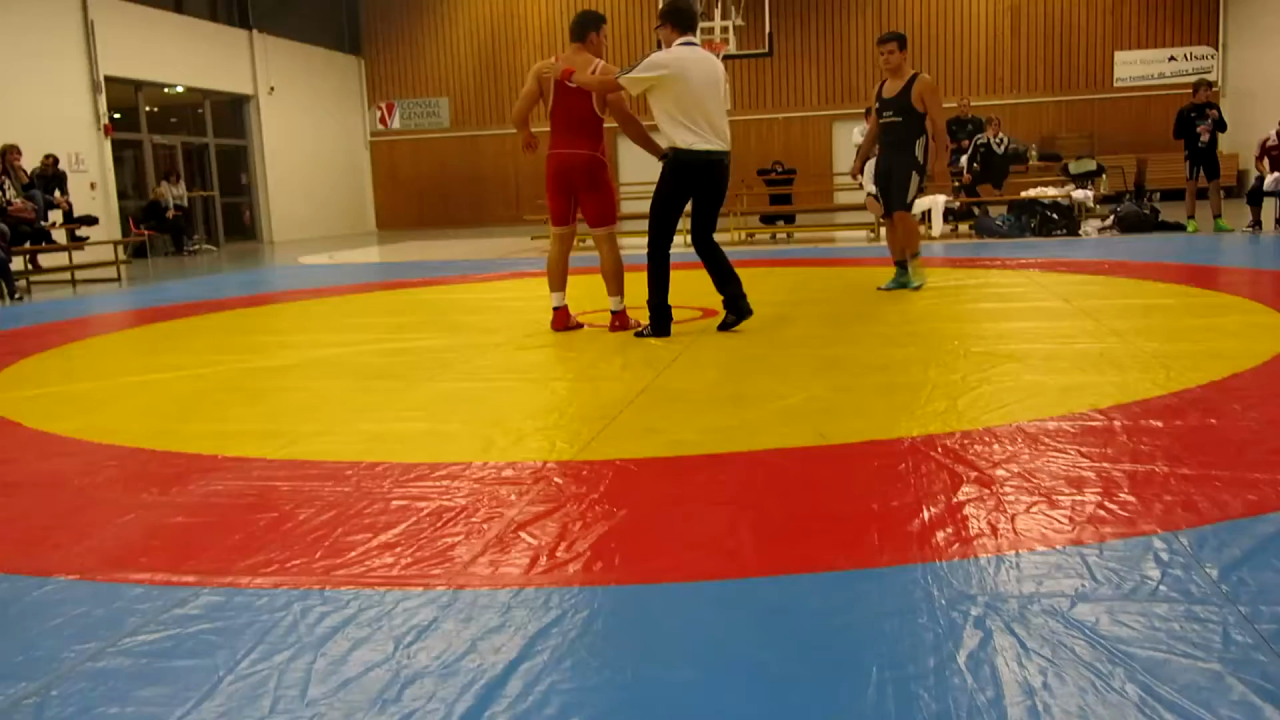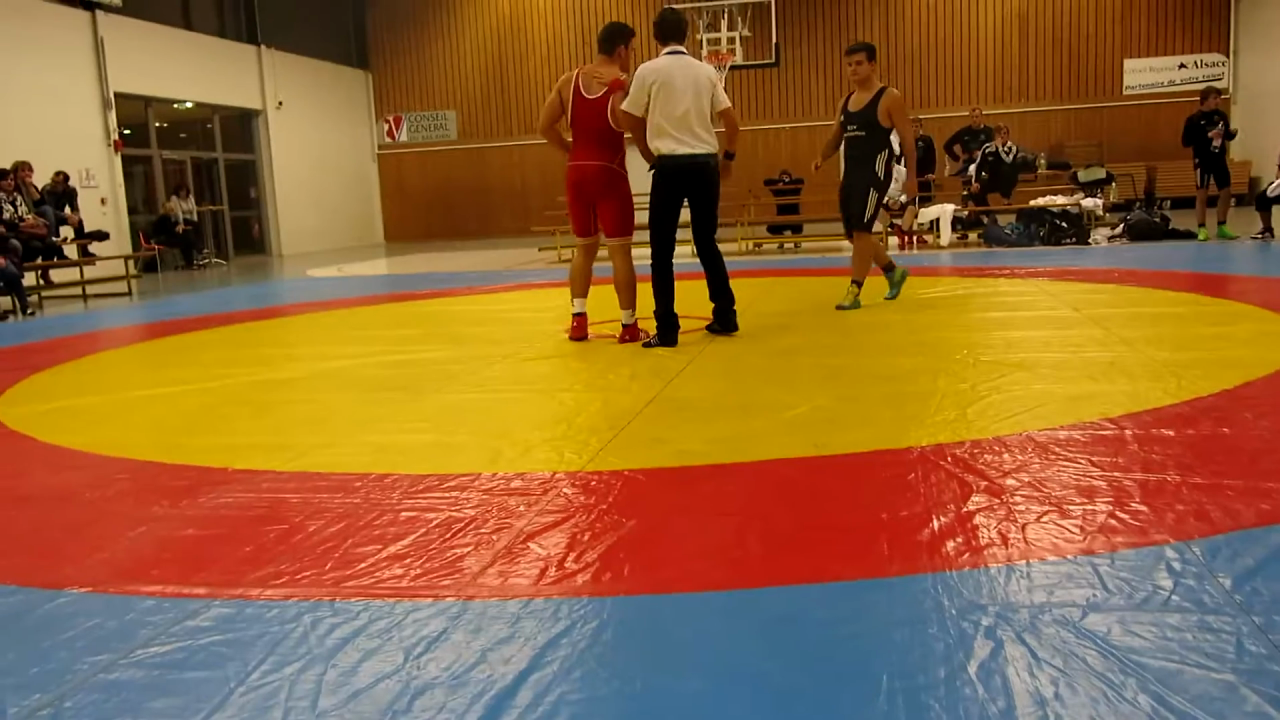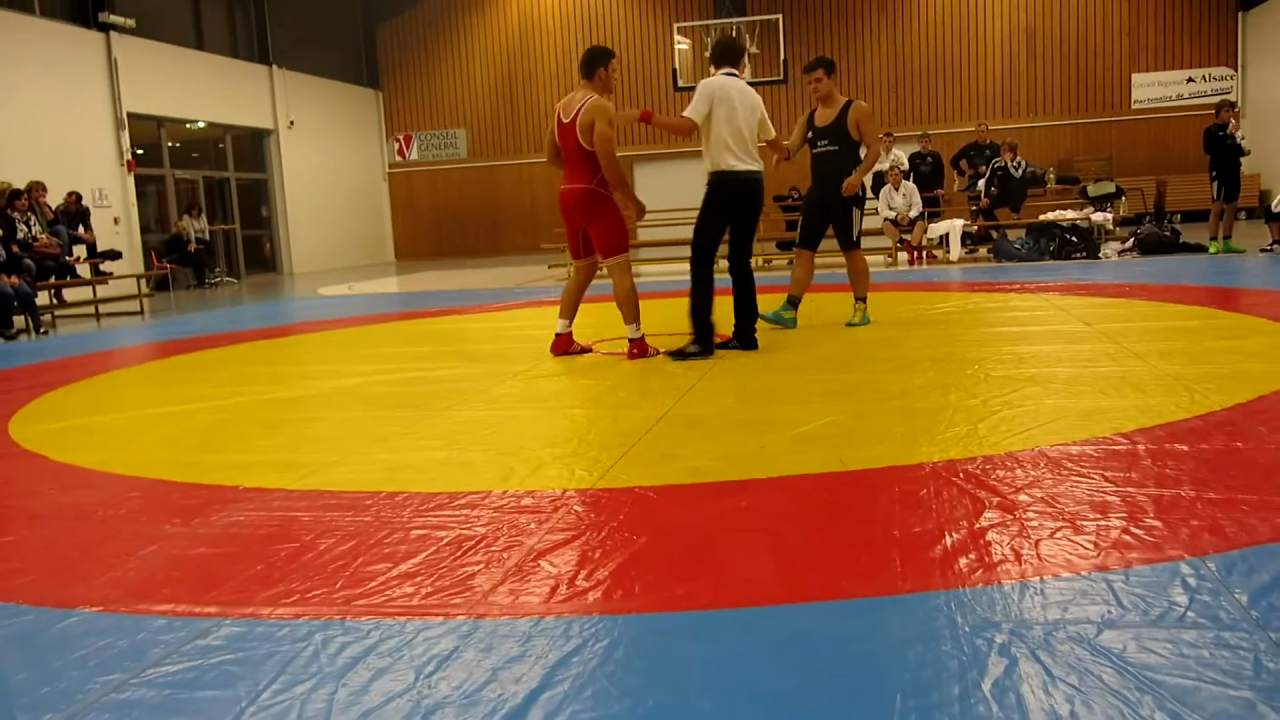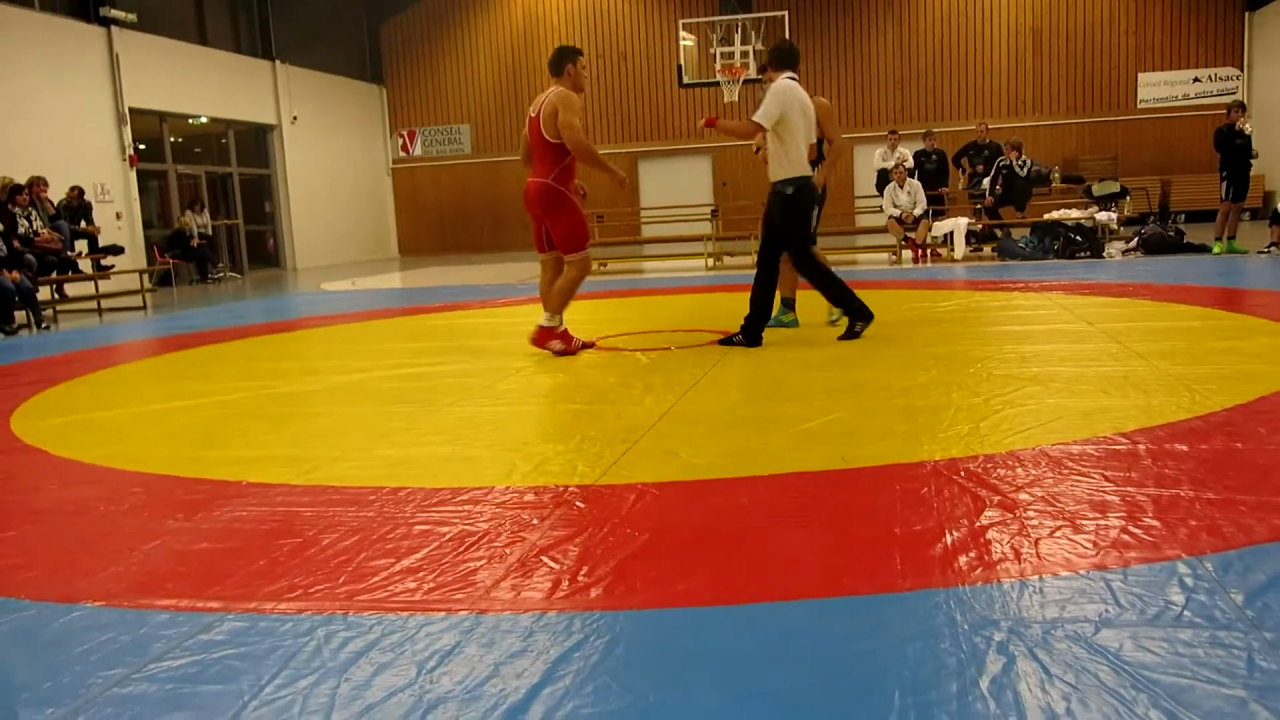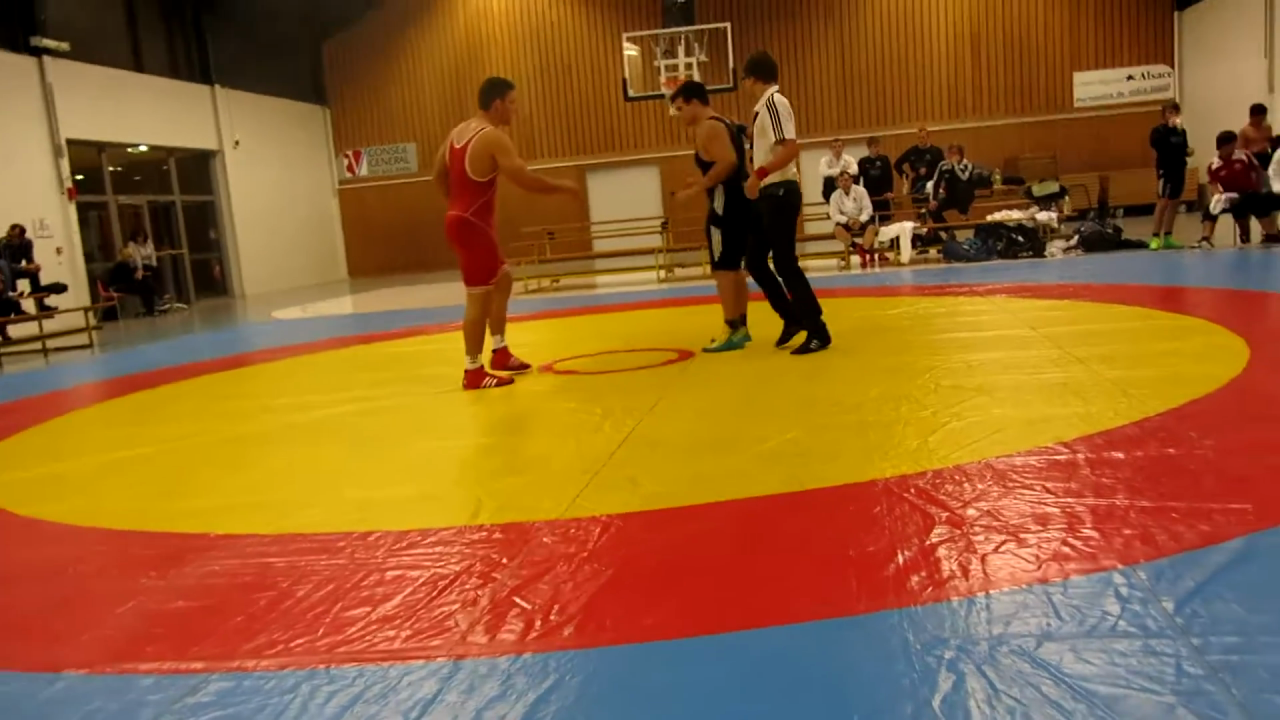
dt=0.4s
person 1, frame 1
left shoulder: (664, 61)
right shoulder: (715, 64)
left elbow: (611, 84)
left wrist: (569, 74)
left hip: (685, 160)
right hip: (718, 160)
left knee: (660, 240)
right knee: (703, 238)
left ankle: (660, 320)
right ankle: (736, 301)
person 1, frame 2
left shoulder: (648, 71)
right shoulder: (706, 71)
left elbow: (631, 124)
right elbow: (731, 121)
right wrist: (728, 157)
left hip: (670, 166)
right hip: (705, 163)
left knee: (662, 249)
right knee: (706, 243)
left ankle: (666, 329)
right ankle: (725, 315)
person 1, frame 3
left shoulder: (710, 85)
right shoulder: (752, 94)
left elbow: (688, 127)
right elbow: (774, 141)
left wrist: (647, 117)
right wrist: (784, 153)
left hip: (725, 182)
right hip: (753, 182)
left knee: (701, 259)
right knee: (740, 260)
left ankle: (701, 339)
right ankle: (745, 333)
person 1, frame 4
left shoulder: (780, 90)
right shoulder: (801, 94)
left elbow: (752, 129)
left wrist: (714, 122)
left hip: (792, 188)
right hip: (791, 187)
left knee: (803, 261)
right knee: (767, 259)
left ankle: (859, 312)
right ankle: (750, 331)
person 1, frame 5
left shoulder: (773, 103)
right shoulder: (765, 107)
left elbow: (789, 150)
left wrist: (759, 174)
left hip: (780, 192)
right hip: (767, 194)
left knee: (785, 263)
right knee: (755, 261)
left ankle: (817, 330)
right ankle: (794, 317)
person 2, frame 1
left shoulder: (544, 70)
right shoulder: (606, 72)
left elbow: (518, 115)
right elbow: (628, 124)
left wrist: (526, 135)
right wrist: (661, 153)
left hip: (557, 162)
right hip: (592, 163)
left knee: (560, 240)
right knee: (606, 240)
left ankle: (560, 312)
right ankle: (618, 315)
person 2, frame 2
left shoulder: (568, 80)
right shoulder: (625, 87)
left elbow: (545, 126)
left hip: (576, 173)
right hip: (609, 175)
left knee: (585, 248)
right knee: (620, 252)
left ankle: (579, 320)
right ankle: (629, 326)
person 2, frame 3
left shoulder: (562, 105)
right shoulder: (602, 107)
left elbow: (552, 156)
right elbow: (608, 160)
right wrist: (632, 198)
left hip: (569, 195)
right hip: (594, 197)
left knee: (583, 269)
right knee: (620, 269)
left ankle: (562, 337)
right ankle: (637, 343)
person 2, frame 4
left shoulder: (538, 103)
right shoulder: (566, 98)
right elbow: (576, 145)
right wrist: (612, 170)
left hip: (538, 189)
right hip: (554, 193)
left knee: (554, 265)
right knee: (578, 265)
left ankle: (559, 333)
right ankle: (544, 330)
person 2, frame 5
left shoulder: (458, 132)
right shoulder: (494, 138)
left elbow: (439, 176)
right elbow: (526, 181)
right wrist: (563, 187)
left hip: (460, 219)
right hip: (472, 225)
left knee: (502, 280)
right knee: (480, 298)
left ankle: (500, 352)
right ankle: (473, 371)
person 3, frame 1
left shoulder: (922, 84)
right shoulder: (881, 88)
left elbow: (937, 124)
right wrist: (861, 158)
left hip: (911, 157)
right hip: (885, 159)
left knee: (901, 213)
right knee: (890, 217)
left ankle: (915, 263)
right ankle: (902, 271)
person 3, frame 2
left shoulder: (890, 98)
right shoulder: (846, 102)
left elbow: (906, 138)
right elbow: (835, 137)
left wrist: (911, 174)
right wrist: (822, 157)
left hip: (874, 172)
right hip: (850, 172)
left knee: (862, 231)
right knee: (854, 234)
left ankle: (855, 291)
right ankle: (894, 272)
person 3, frame 3
left shoulder: (857, 110)
right shoulder: (808, 118)
left elbow: (874, 148)
right elbow: (791, 147)
left wrist: (858, 176)
right wrist: (782, 153)
left hip: (845, 190)
right hip: (817, 190)
left knee: (851, 250)
right knee: (803, 249)
left ankle: (861, 307)
right ankle: (789, 310)
person 3, frame 4
left shoulder: (818, 106)
left elbow: (836, 144)
right elbow: (762, 149)
left wrist: (822, 173)
right wrist: (761, 148)
left hip: (810, 186)
right knee: (784, 249)
right ankle: (787, 311)
person 3, frame 5
left shoulder: (708, 128)
right shoulder: (725, 125)
left elbow: (729, 161)
left wrist: (699, 187)
right wrist: (700, 184)
left hip: (726, 203)
right hip: (740, 201)
left knee: (723, 269)
right knee: (733, 268)
left ankle: (733, 330)
right ankle: (740, 327)
